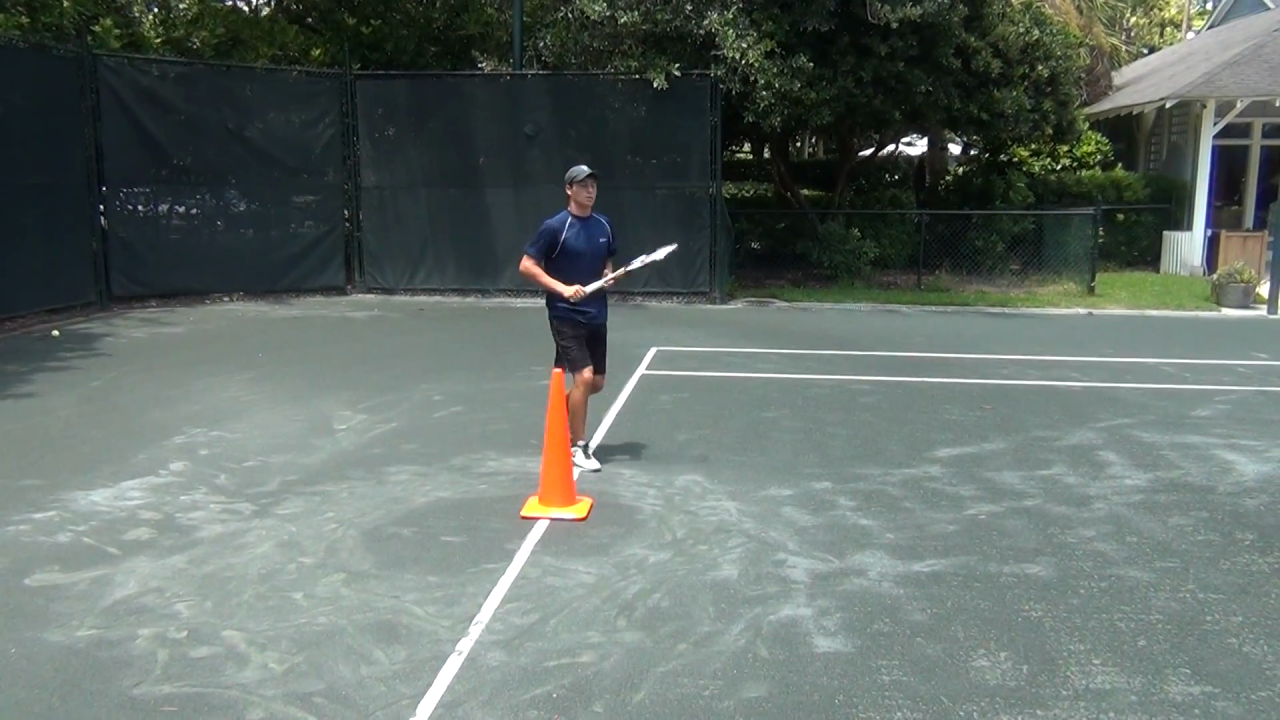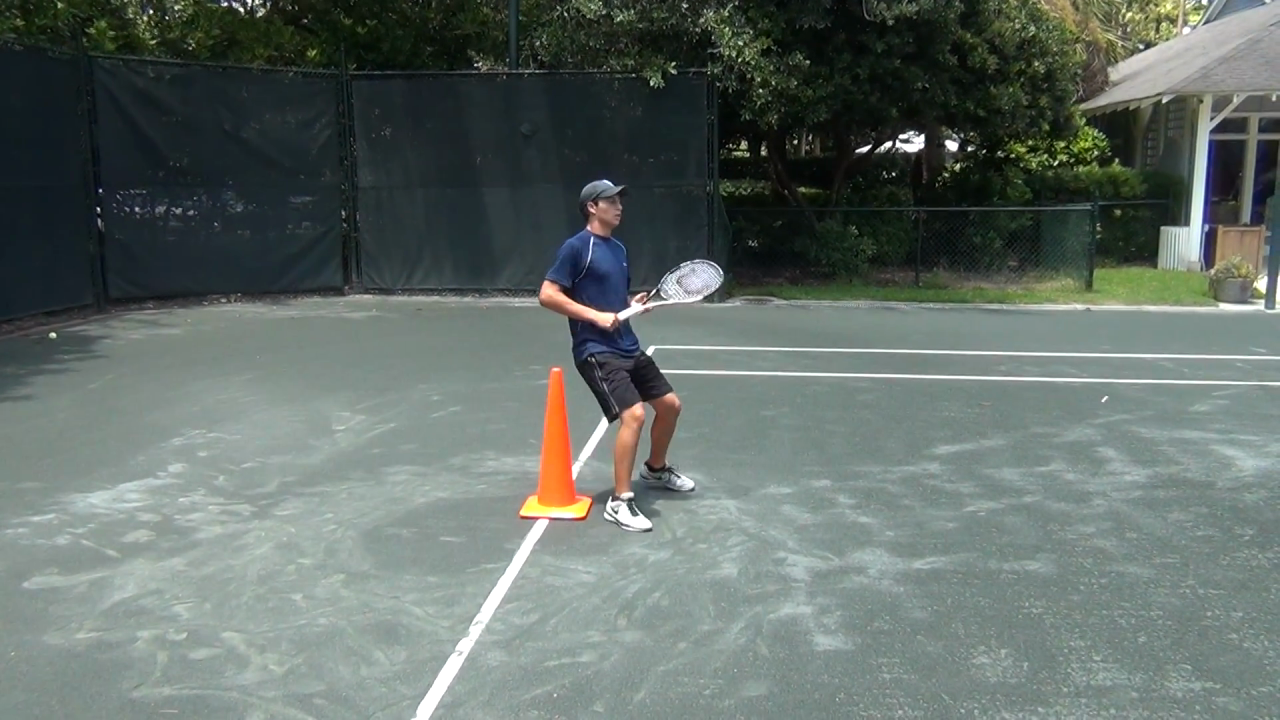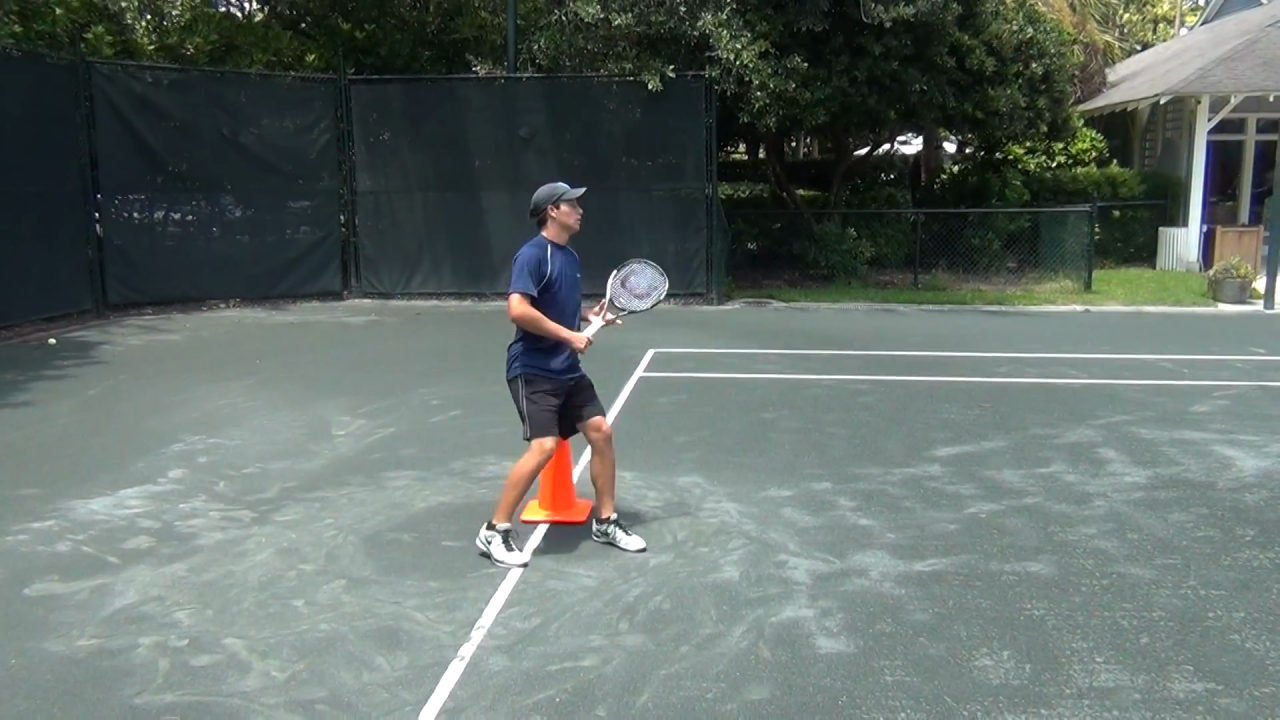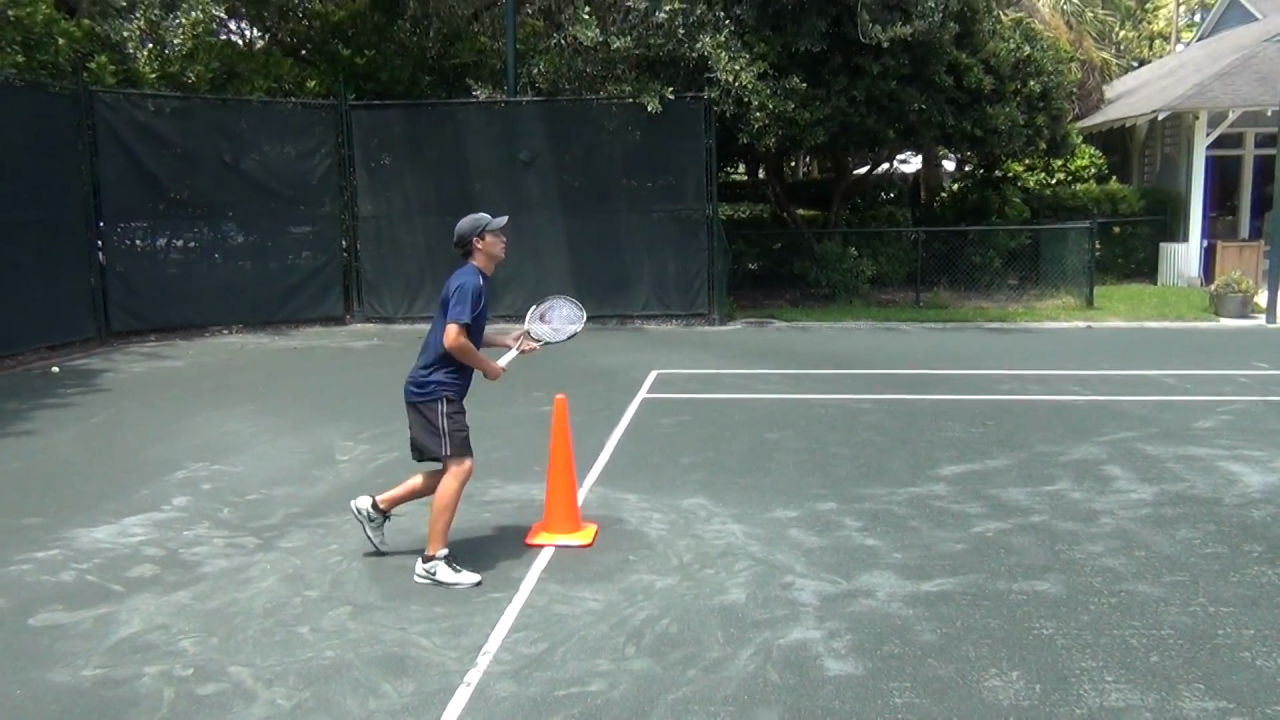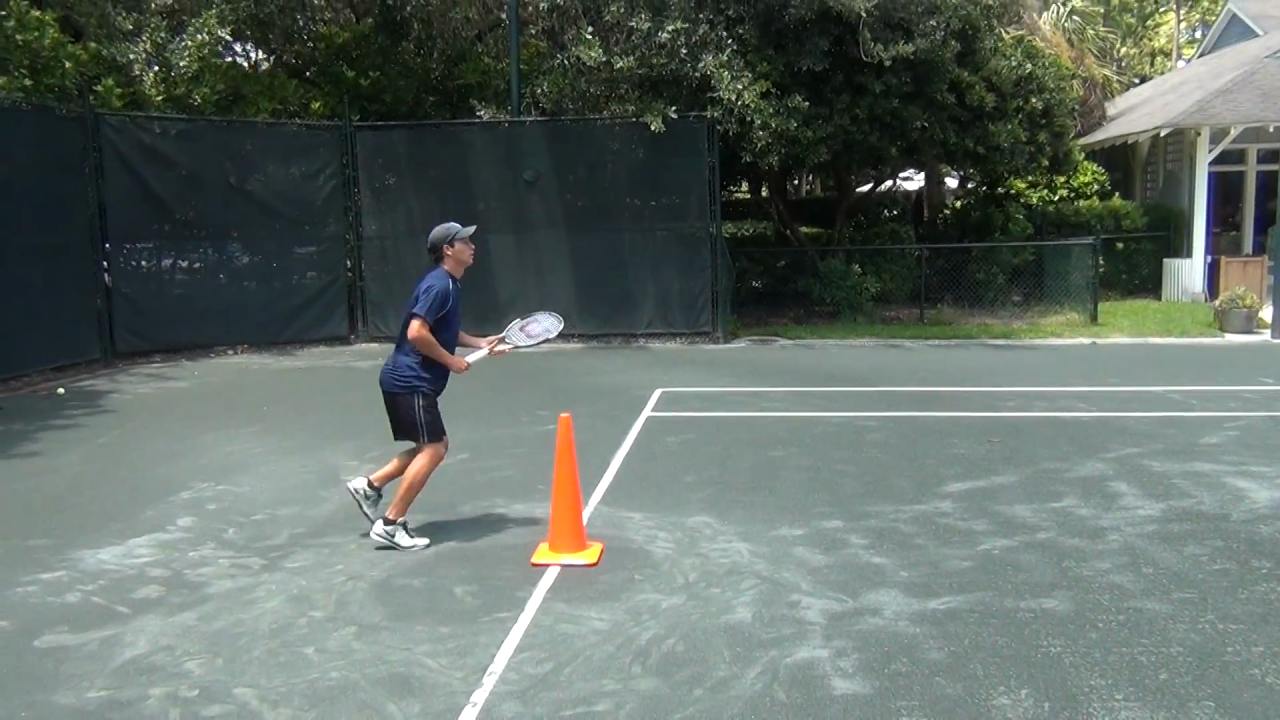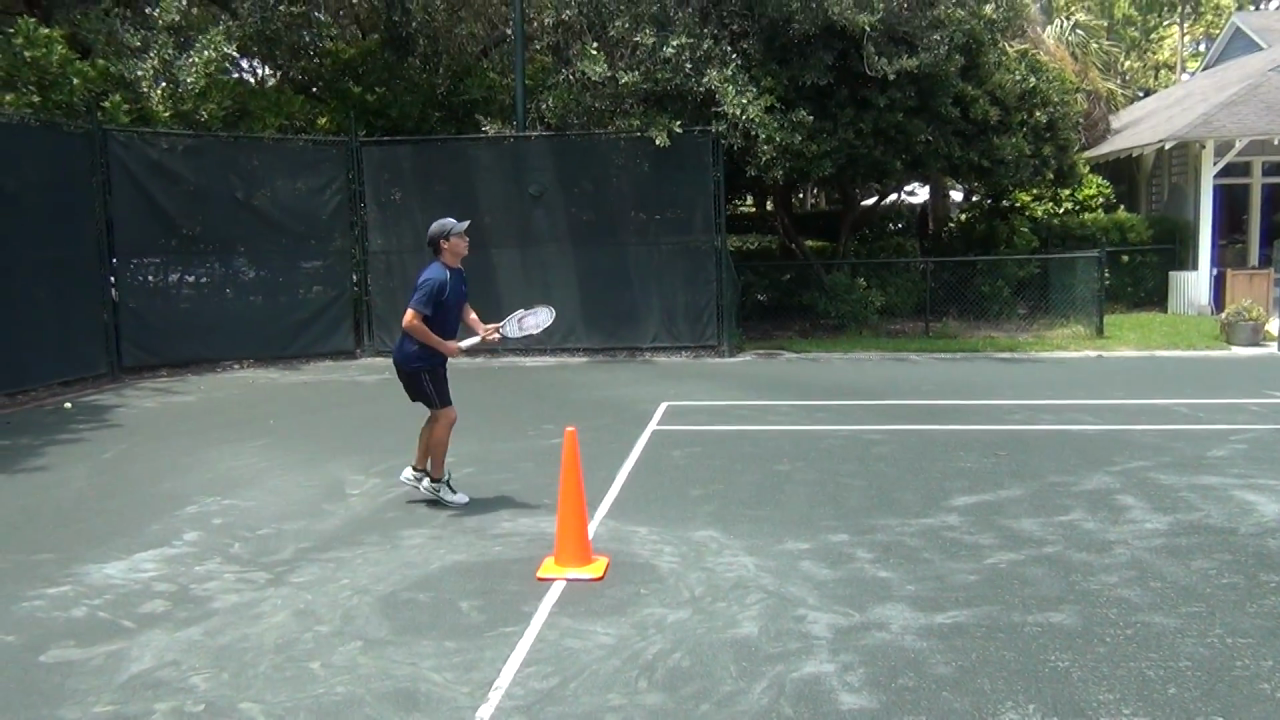
dt=0.4s
person 1, frame 1
left shoulder: (604, 225)
right shoulder: (554, 227)
right elbow: (527, 267)
left wrist: (608, 276)
right wrist: (561, 288)
left hip: (596, 316)
right hip: (567, 317)
left knee: (597, 382)
right knee: (583, 378)
left ankle: (564, 418)
right ankle: (577, 446)
person 1, frame 2
left shoulder: (619, 248)
right shoulder: (575, 247)
right elbow: (547, 295)
left wrist: (633, 303)
right wrist: (594, 316)
left hip: (628, 347)
right hip: (597, 350)
left knee: (670, 405)
right knee: (634, 414)
left ankle: (657, 468)
right ankle: (620, 500)
person 1, frame 3
left shoulder: (570, 256)
right shoulder: (532, 255)
right elbow: (518, 311)
left wrist: (590, 315)
right wrist: (568, 336)
left hip: (567, 369)
right hip: (533, 369)
left knee: (601, 432)
right knee: (543, 447)
left ankle: (605, 521)
right ankle: (496, 530)
person 1, frame 4
left shoulder: (476, 281)
right shoulder: (469, 282)
right elbow: (452, 341)
left wrist: (506, 341)
right wrist: (487, 367)
left hip: (441, 389)
right hip: (435, 389)
left knee: (453, 470)
right knee: (459, 467)
left ankle: (375, 506)
right ankle: (433, 559)
person 1, frame 5
left shoulder: (453, 285)
right shoulder: (438, 284)
left elbow: (448, 332)
right elbow: (417, 333)
left wrist: (481, 343)
right wrist: (451, 361)
left hip: (406, 379)
right hip: (411, 381)
left knee: (431, 448)
right knee: (433, 451)
left ankle: (369, 485)
right ankle: (391, 523)
person 1, frame 6
left shoulder: (457, 273)
right shoulder: (435, 278)
left elbow: (463, 308)
right elbow: (409, 322)
left wrist: (481, 328)
right wrist: (443, 345)
left hip: (430, 358)
right hip: (417, 359)
left knee: (439, 415)
right knee: (445, 416)
left ankle: (417, 471)
right ankle: (437, 481)
